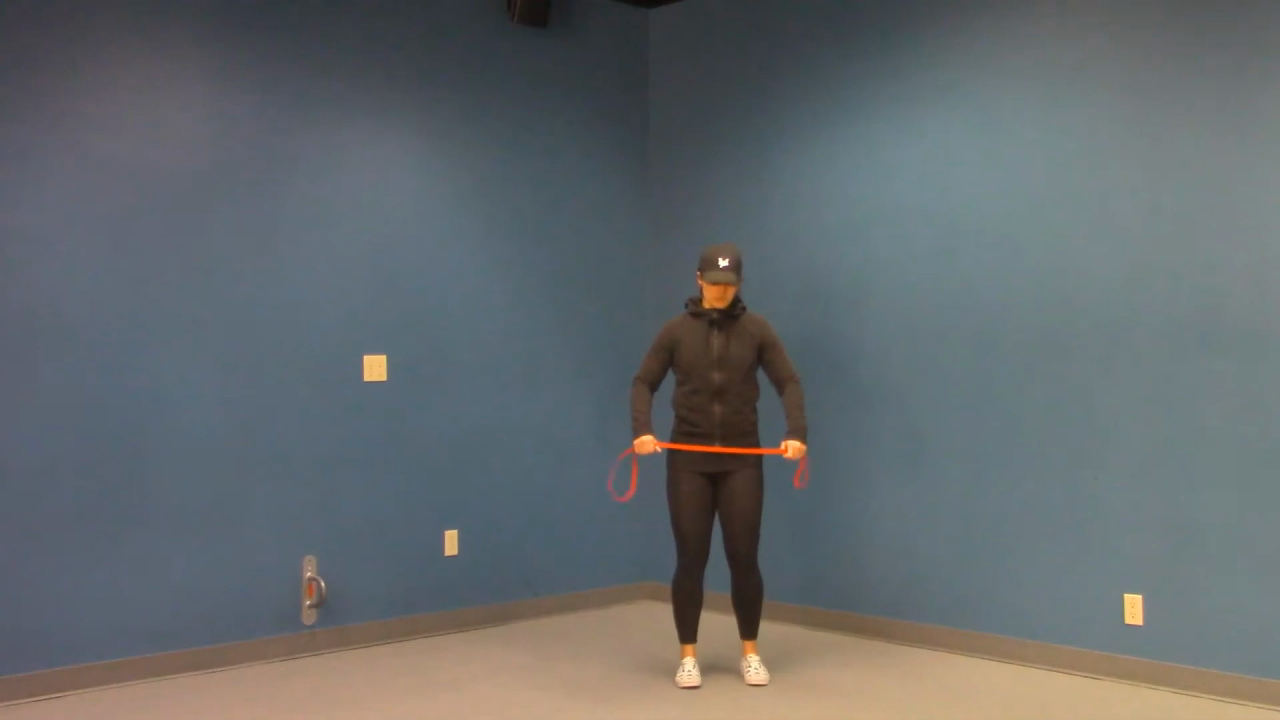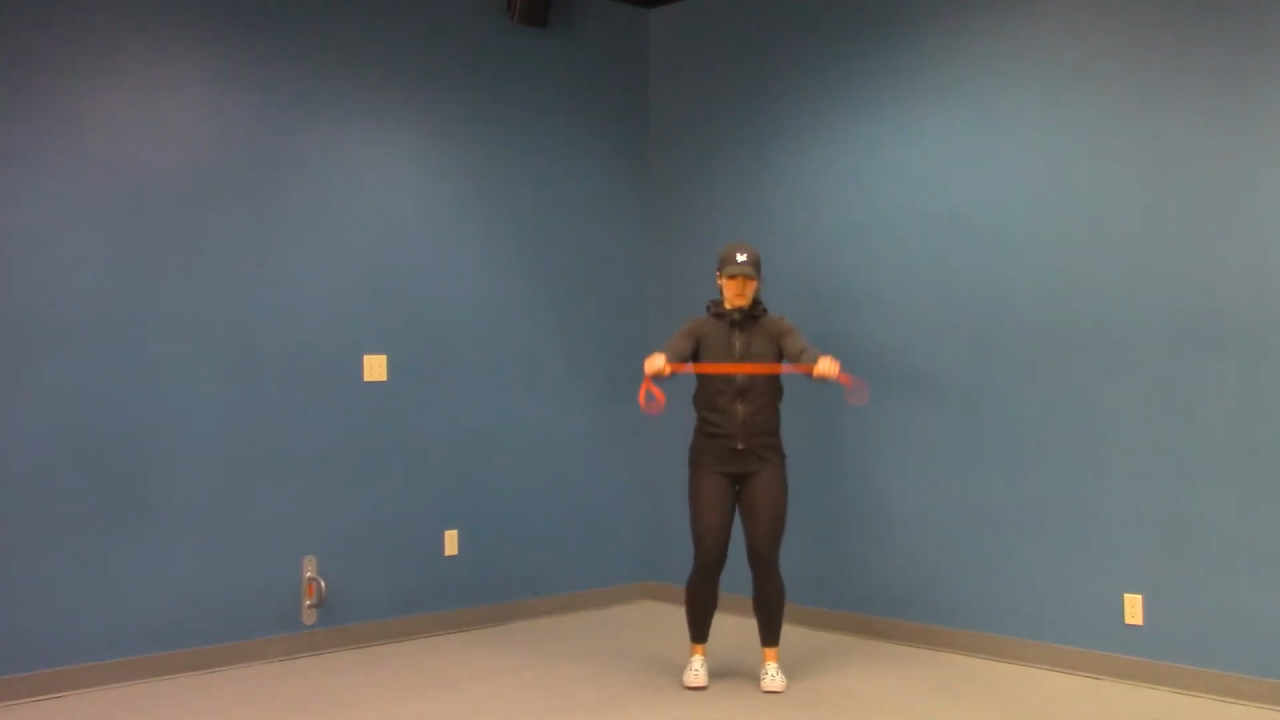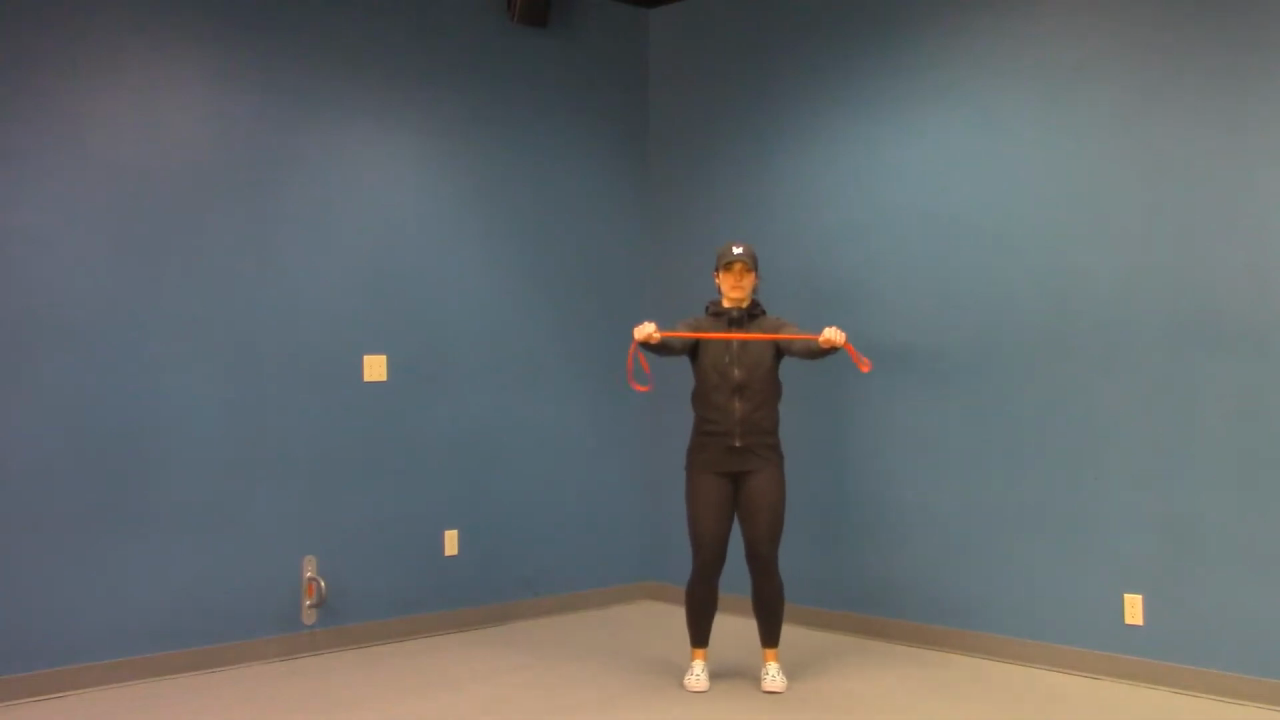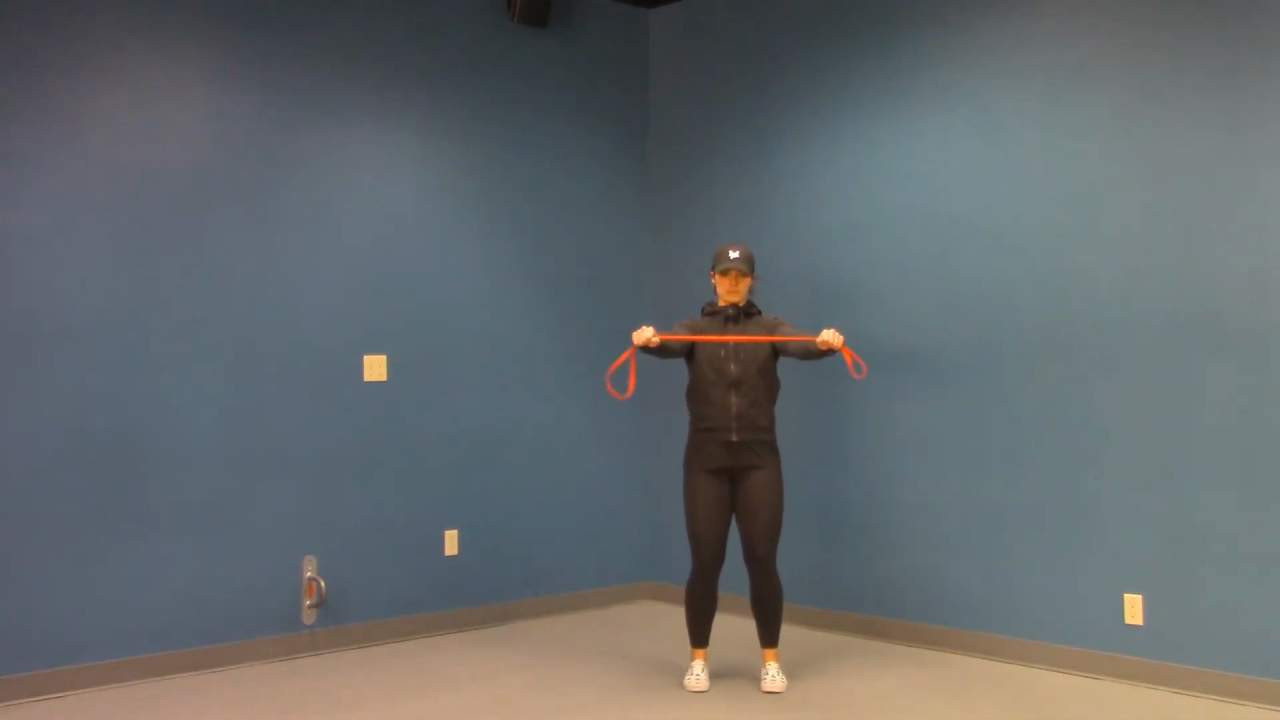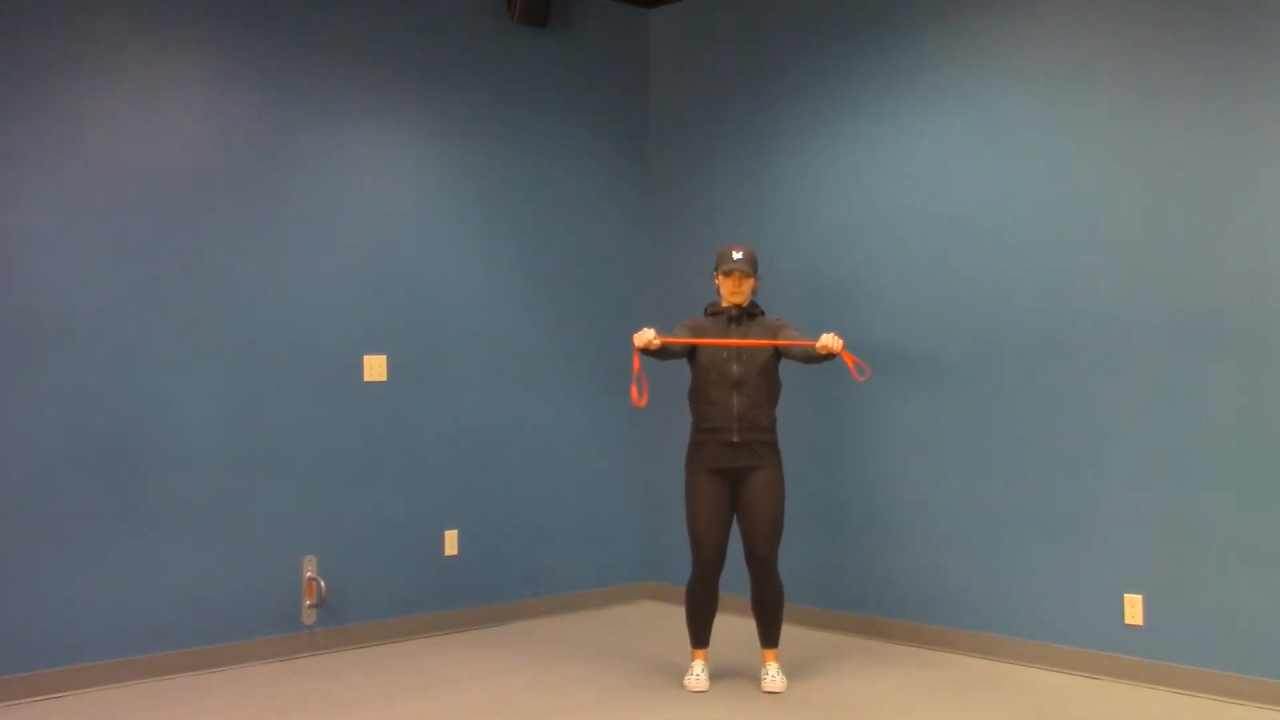
dt=0.5s
person 1, frame 1
left shoulder: (757, 329)
right shoulder: (677, 329)
left elbow: (788, 381)
right elbow: (644, 382)
left wrist: (796, 432)
right wrist: (642, 429)
left hip: (741, 459)
right hip: (689, 458)
left knee: (743, 557)
right knee: (691, 559)
left ankle: (750, 652)
right ankle: (688, 656)
person 1, frame 2
left shoulder: (775, 328)
right shoulder: (700, 328)
left elbow: (802, 353)
right elbow: (674, 353)
left wrist: (822, 364)
right wrist: (658, 363)
left hip: (764, 459)
right hip: (711, 458)
left knee: (765, 561)
right knee: (708, 560)
left ankle: (770, 659)
right ankle: (697, 653)
person 1, frame 3
left shoulder: (772, 328)
right shoulder: (699, 327)
left elbow: (801, 346)
right elbow: (673, 343)
left wrist: (826, 342)
right wrist: (651, 338)
left hip: (761, 459)
right hip: (709, 459)
left knee: (764, 561)
right knee: (706, 563)
left ankle: (771, 660)
right ankle: (698, 659)
person 1, frame 4
left shoulder: (768, 327)
right shoulder: (695, 327)
left elbow: (796, 345)
right elbow: (671, 345)
left wrist: (823, 344)
right wrist: (650, 340)
left hip: (758, 459)
right hip: (706, 459)
left knee: (762, 561)
right knee: (705, 562)
left ankle: (770, 660)
right ankle: (698, 659)
person 1, frame 5
left shoulder: (771, 328)
right shoulder: (698, 328)
left elbow: (799, 349)
right elbow: (673, 347)
left wrist: (824, 348)
right wrist: (650, 343)
left hip: (759, 460)
right hip: (707, 460)
left knee: (763, 563)
right knee: (706, 564)
left ankle: (770, 660)
right ankle: (698, 660)
